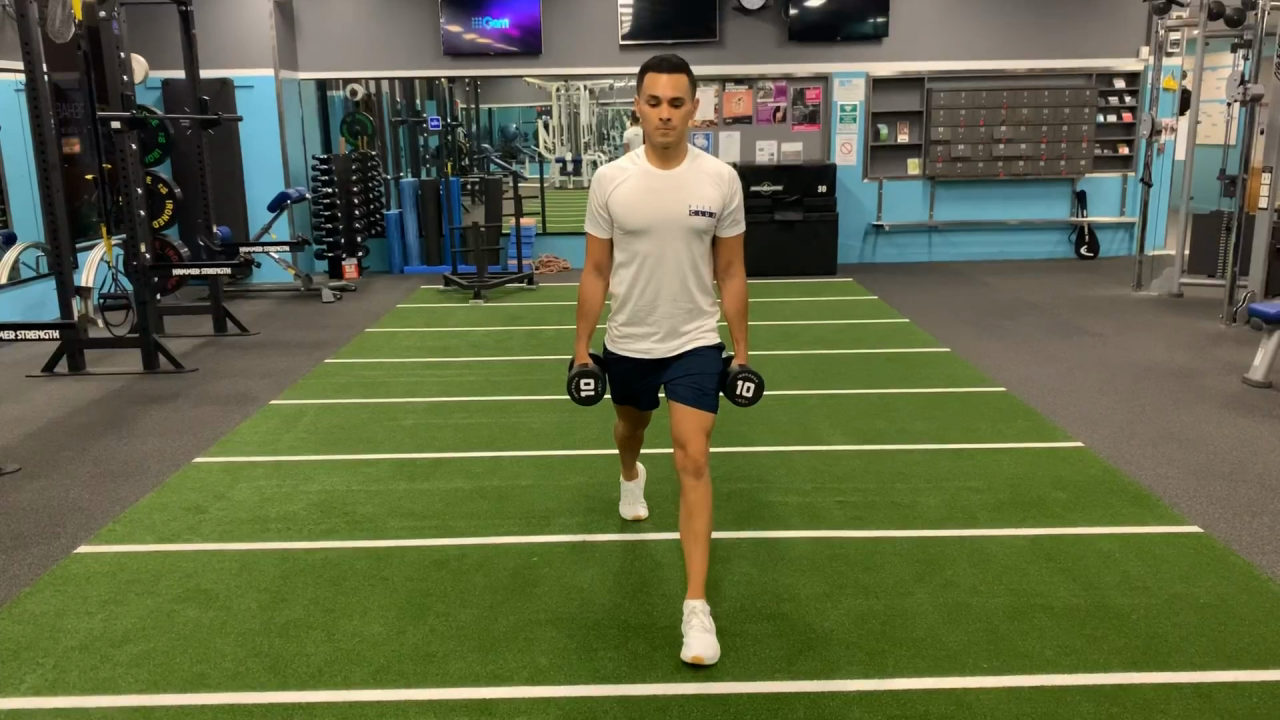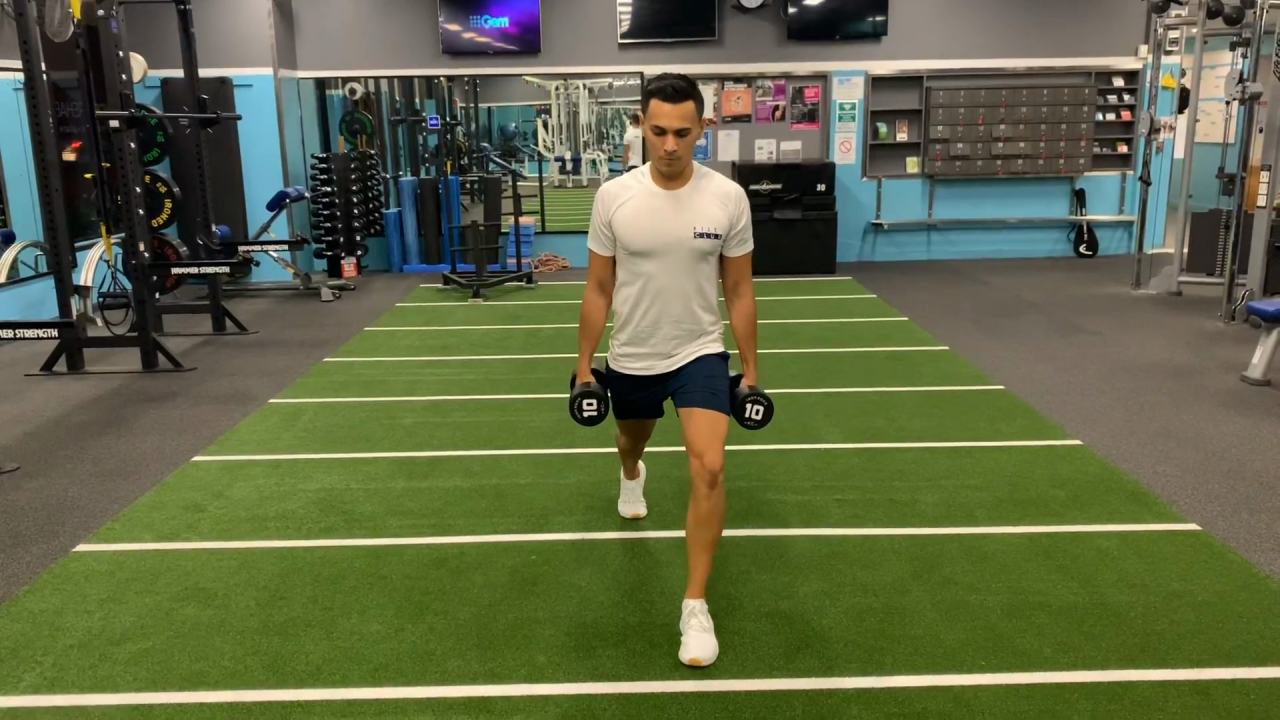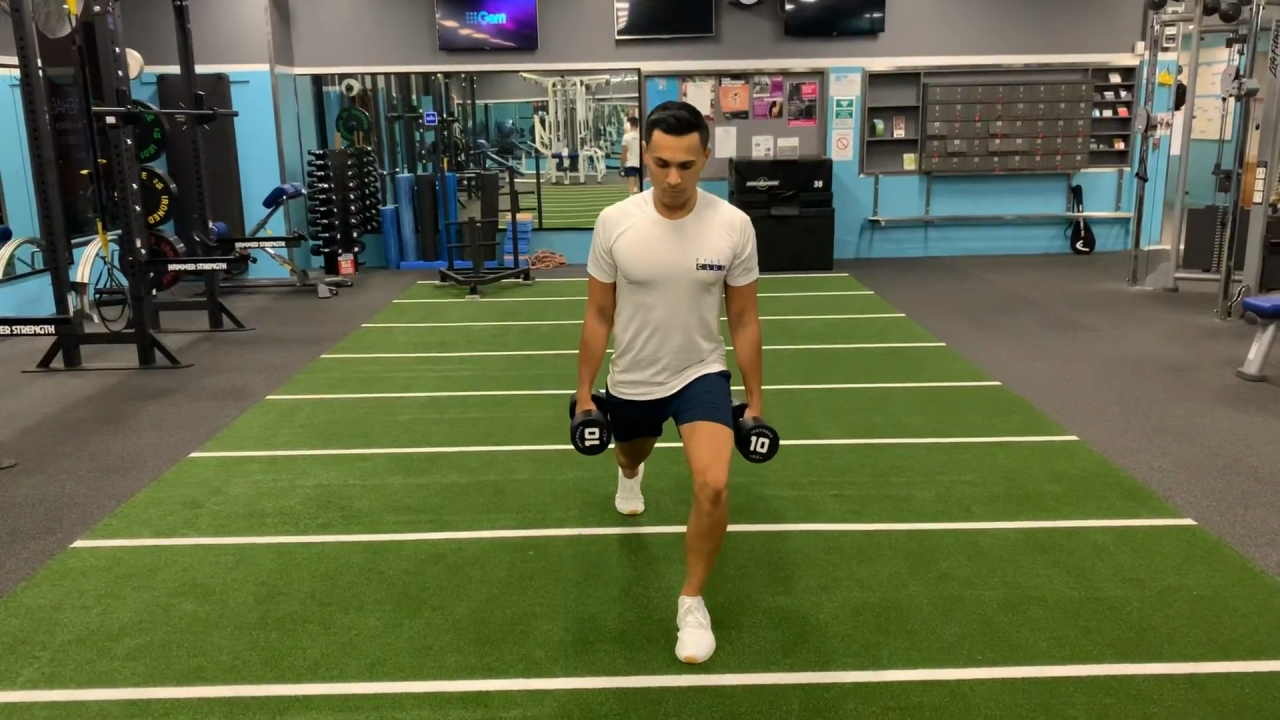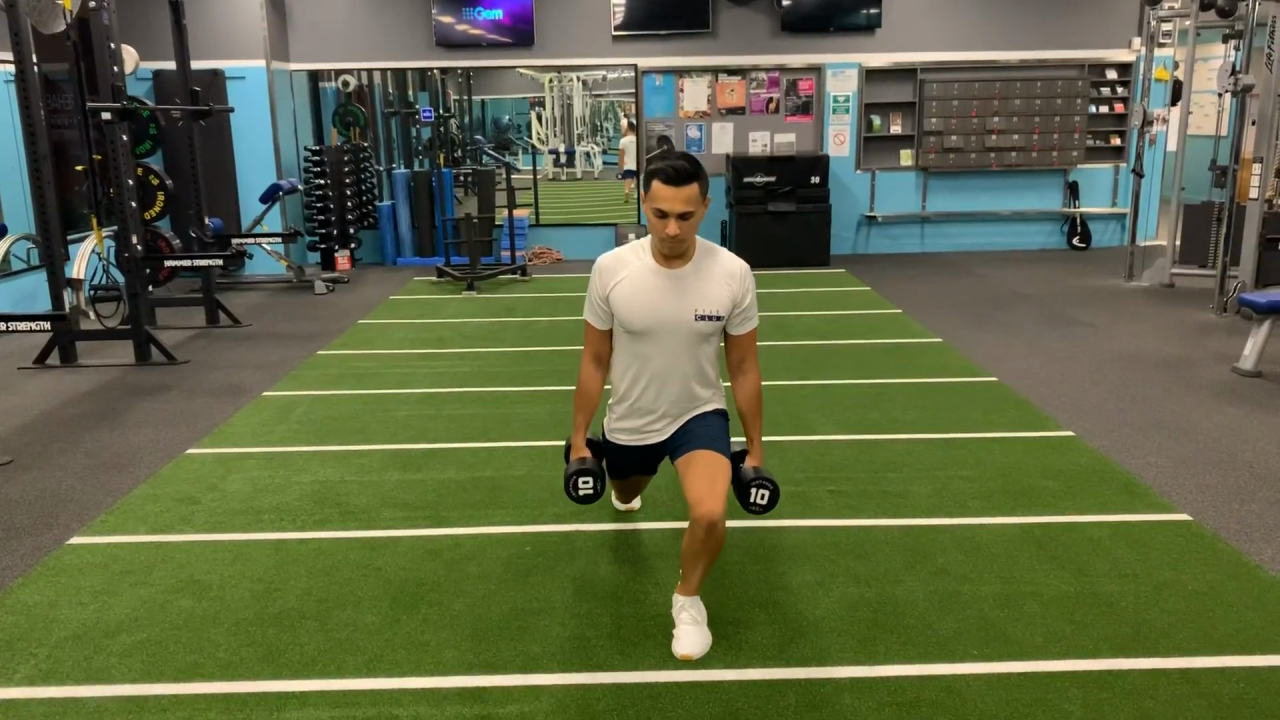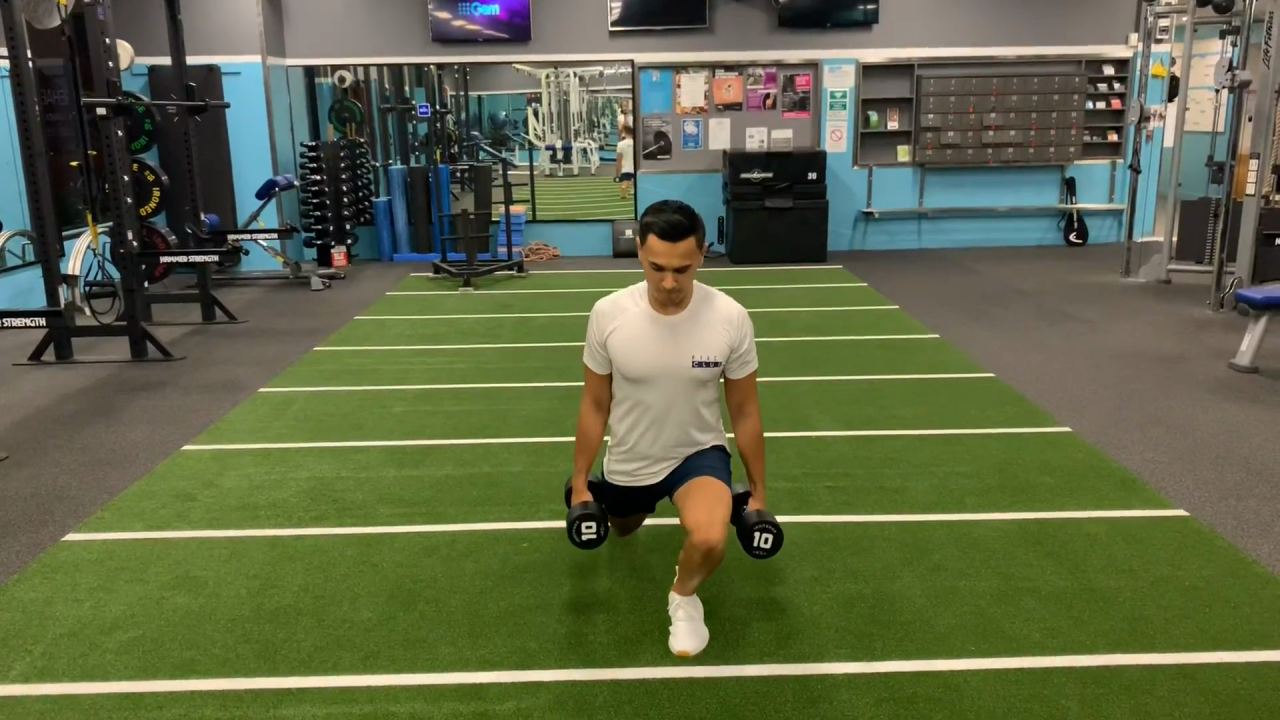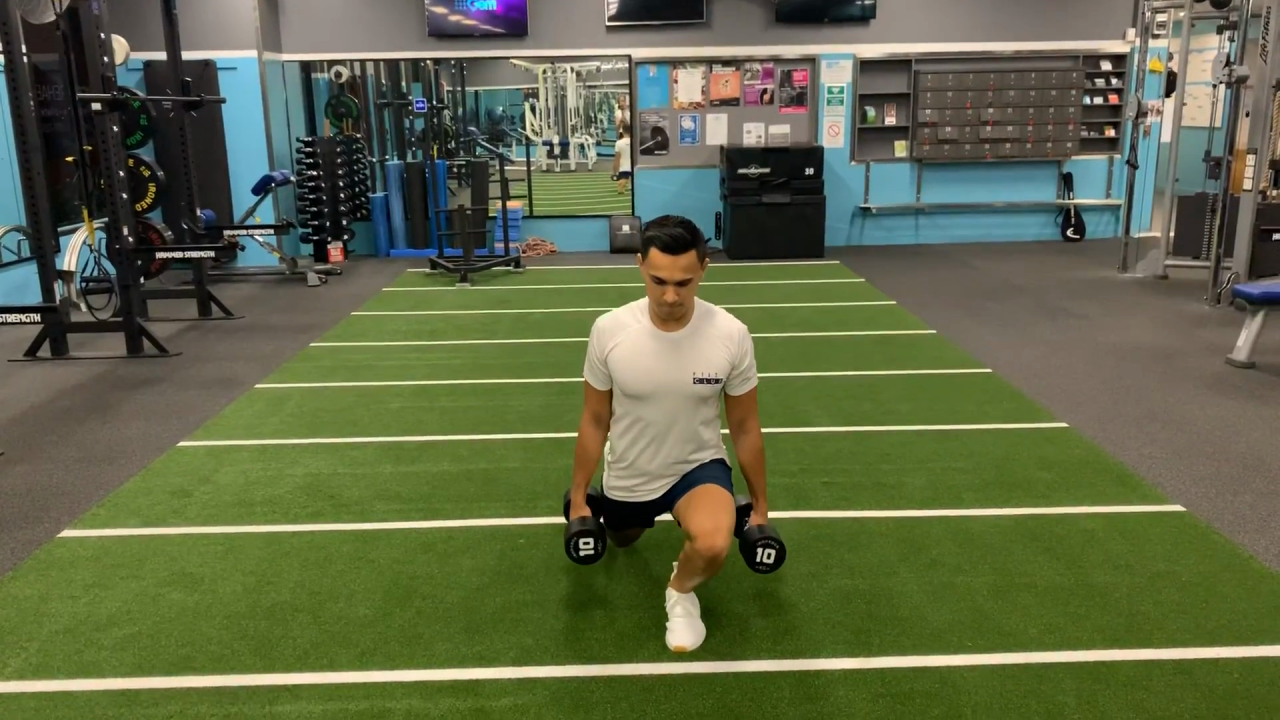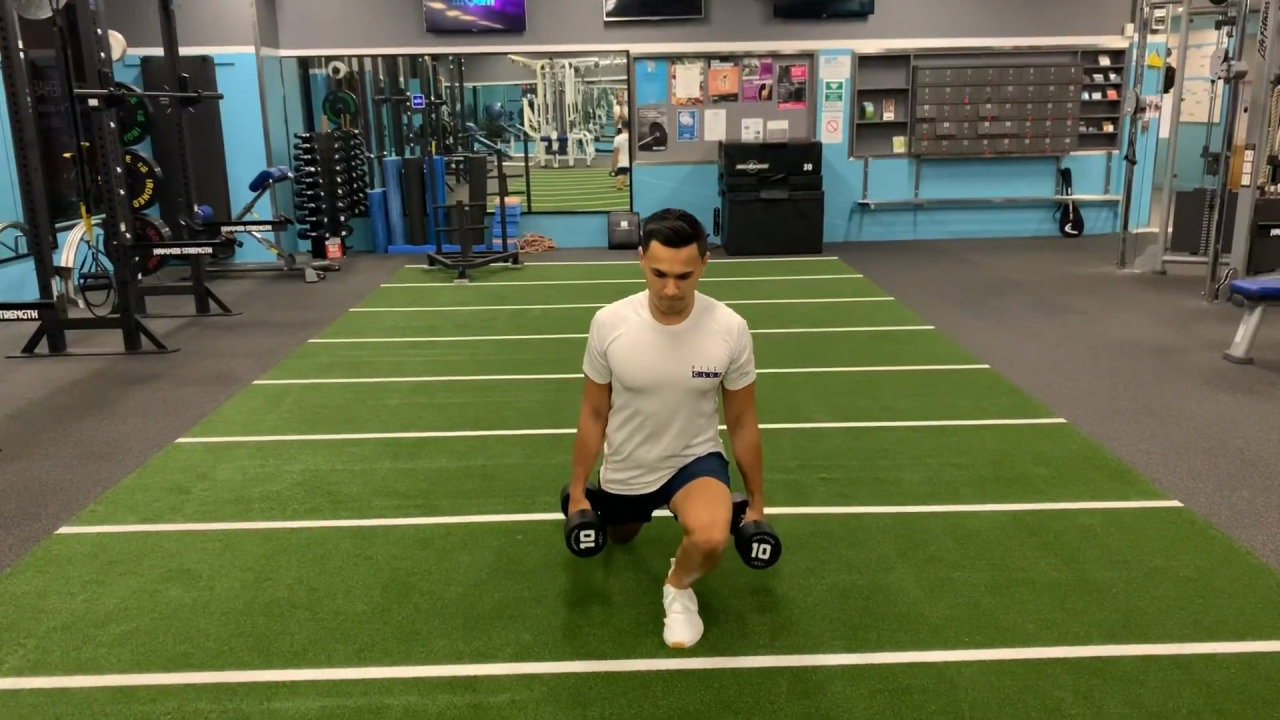
dt=0.5s
person 1, frame 1
left shoulder: (720, 178)
right shoulder: (611, 179)
left elbow: (730, 273)
right elbow: (596, 271)
left wrist: (741, 349)
right wrist: (581, 345)
left hip: (695, 344)
right hip: (628, 344)
left knee: (692, 462)
right knee: (630, 426)
left ankle: (697, 605)
right ankle: (630, 476)
person 1, frame 2
left shoulder: (728, 197)
right shoulder: (614, 196)
left elbow: (739, 292)
right elbow: (599, 289)
left wrist: (750, 369)
right wrist: (583, 364)
left hip: (700, 354)
right hip: (630, 359)
left knee: (708, 469)
right knee: (632, 438)
left ankle: (695, 605)
right ankle: (631, 473)
person 1, frame 3
left shoulder: (733, 225)
right shoulder: (615, 222)
left elbow: (744, 321)
right elbow: (599, 315)
left wrist: (755, 398)
right wrist: (584, 391)
left hip: (701, 375)
right hip: (631, 381)
left knee: (712, 486)
right knee: (632, 454)
left ankle: (692, 601)
right ankle: (629, 471)
person 1, frame 4
left shoulder: (733, 273)
right shoulder: (611, 269)
left elbow: (744, 368)
right elbow: (595, 361)
left wrist: (755, 448)
right wrist: (578, 437)
left hip: (699, 414)
right hip: (629, 422)
left knee: (710, 514)
right knee: (625, 492)
left ankle: (687, 597)
right ankle: (627, 487)
person 1, frame 5
left shoulder: (730, 318)
right shoulder: (608, 314)
left elbow: (745, 412)
right elbow: (595, 405)
left wrist: (758, 490)
right wrist: (579, 481)
left hip: (699, 451)
right hip: (629, 461)
left knee: (708, 539)
right knee: (623, 528)
left ankle: (684, 595)
right ankle: (638, 506)
person 1, frame 6
left shoulder: (731, 335)
right shoulder: (609, 331)
left elbow: (745, 427)
right elbow: (595, 421)
left wrist: (760, 505)
right wrist: (578, 497)
left hip: (698, 466)
right hip: (628, 476)
left knee: (713, 545)
right knee: (622, 542)
left ankle: (681, 590)
right ankle: (640, 514)
person 1, frame 7
left shoulder: (730, 329)
right shoulder: (609, 324)
left elbow: (742, 422)
right elbow: (593, 414)
left wrist: (756, 501)
right wrist: (577, 490)
left hip: (696, 458)
right hip: (626, 470)
left knee: (711, 537)
right knee: (619, 537)
left ankle: (678, 587)
right ankle: (639, 508)
